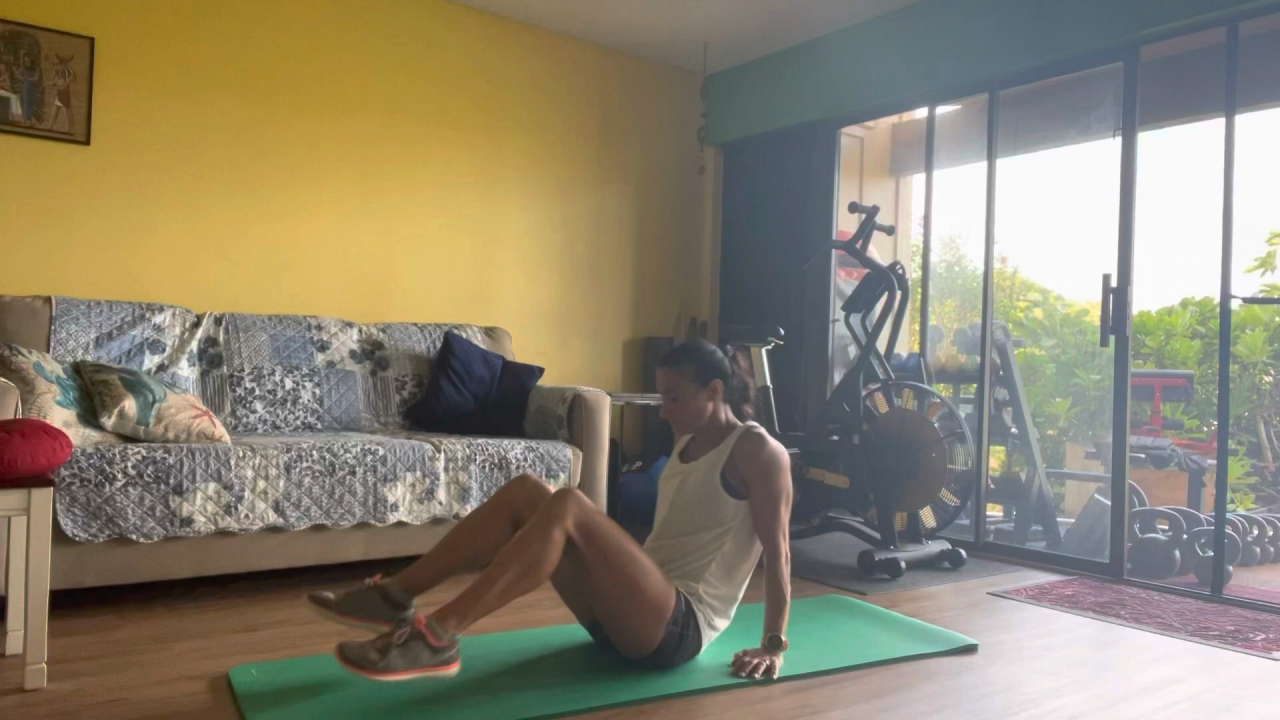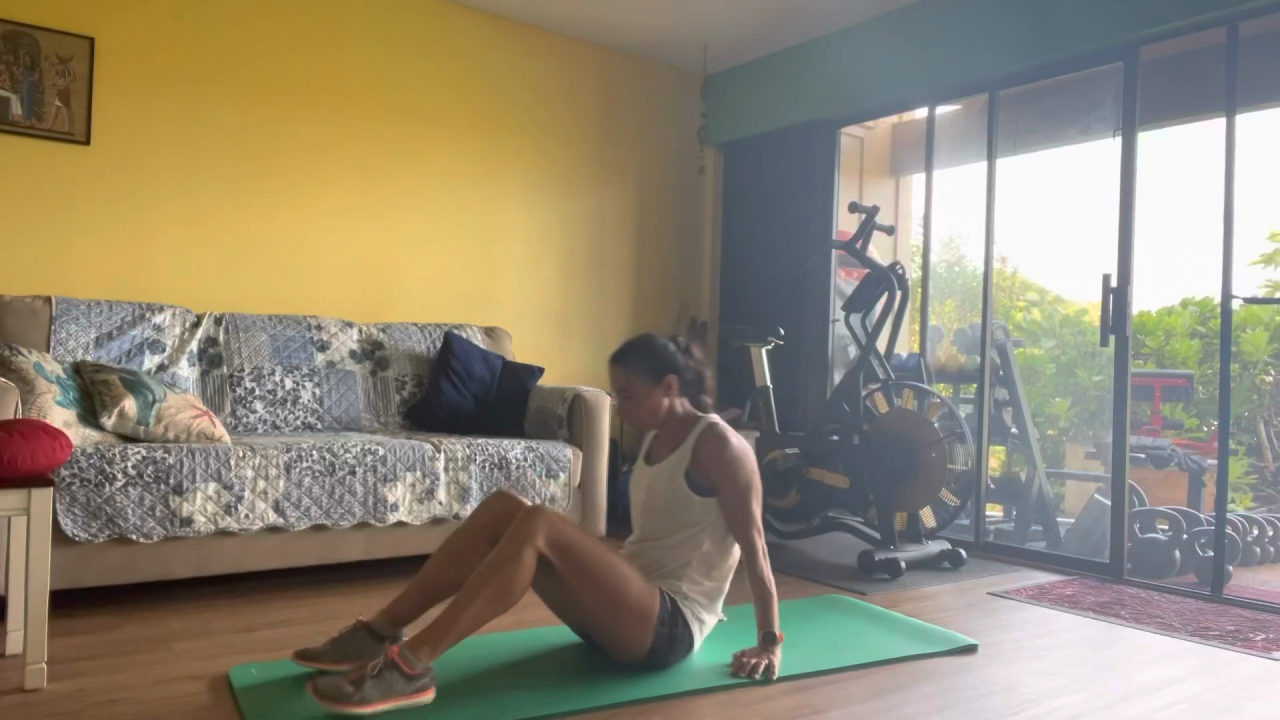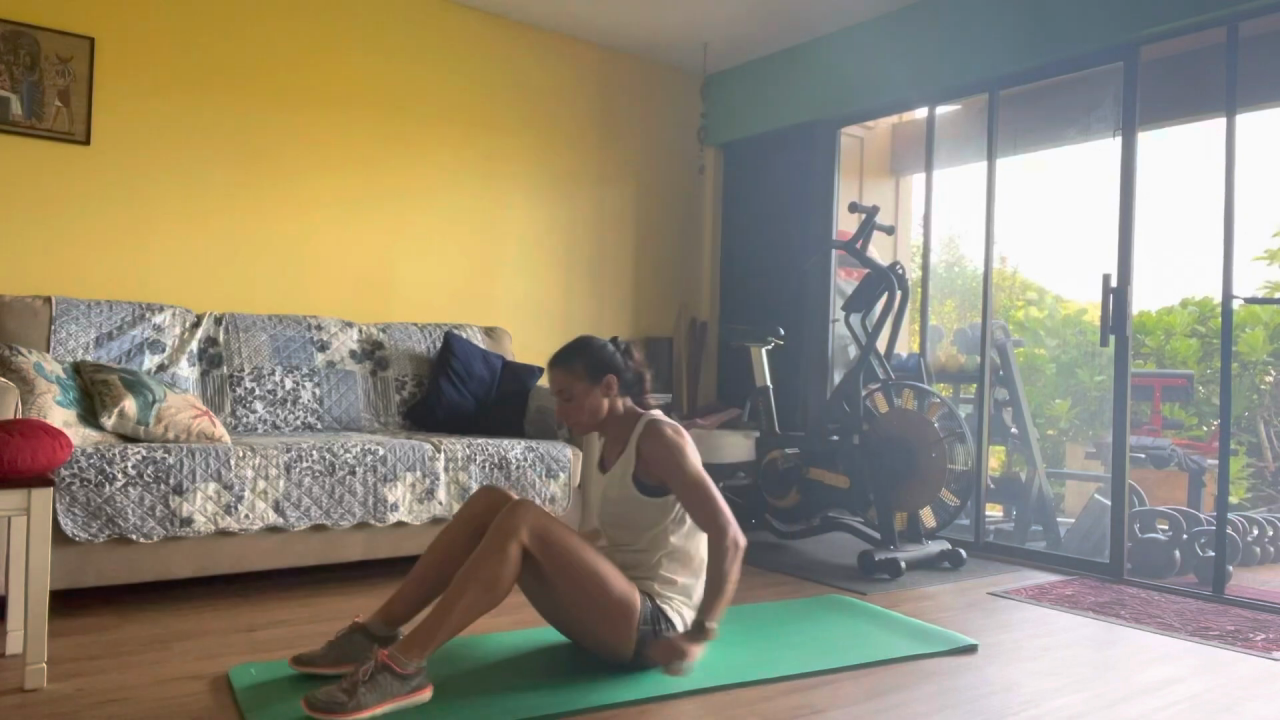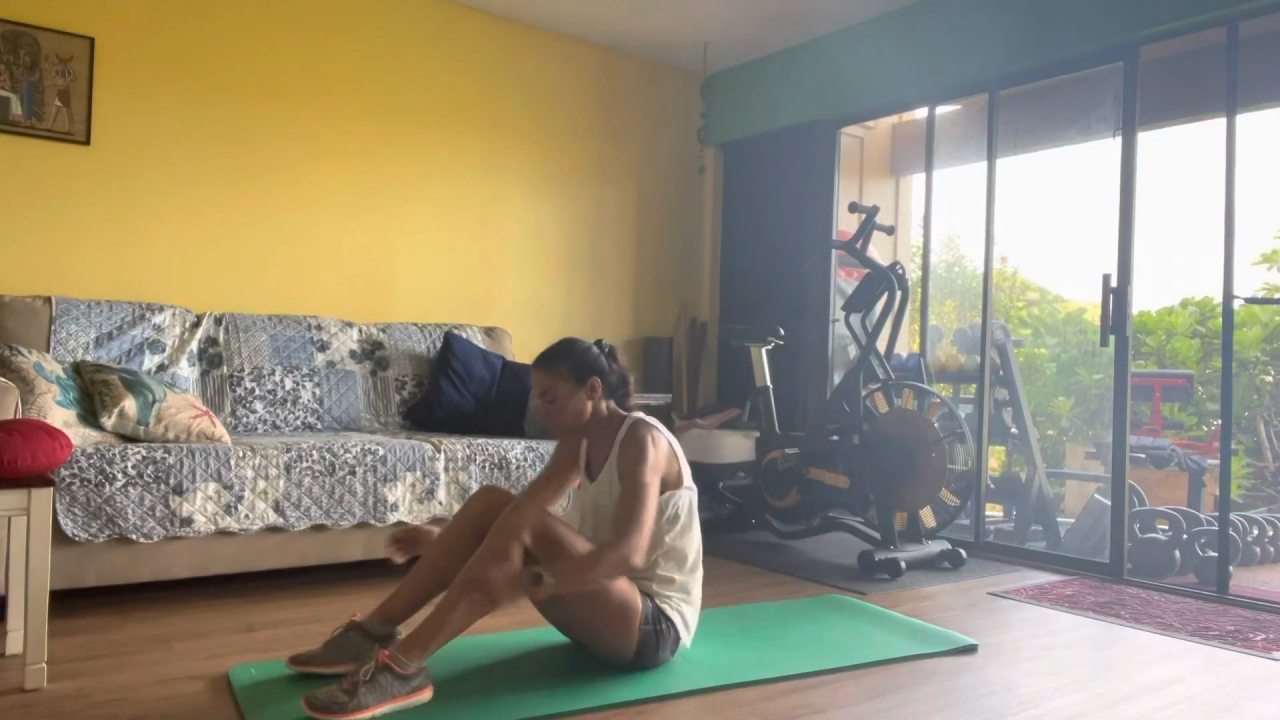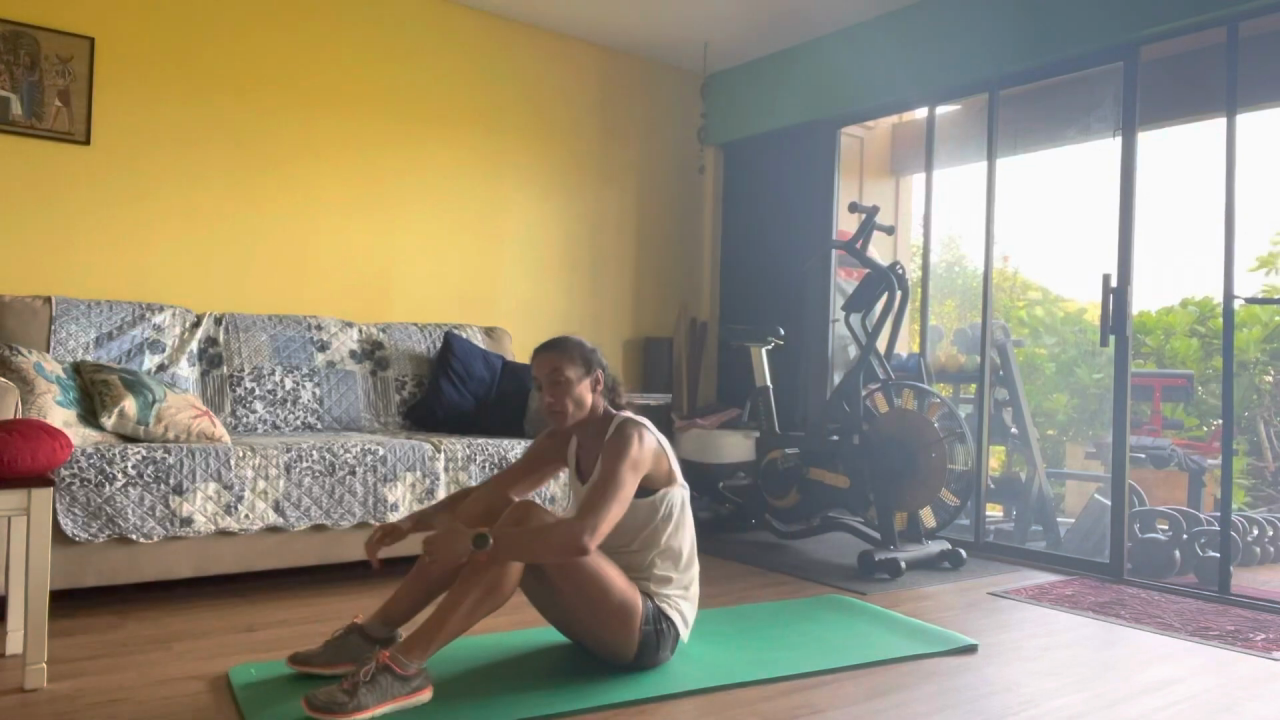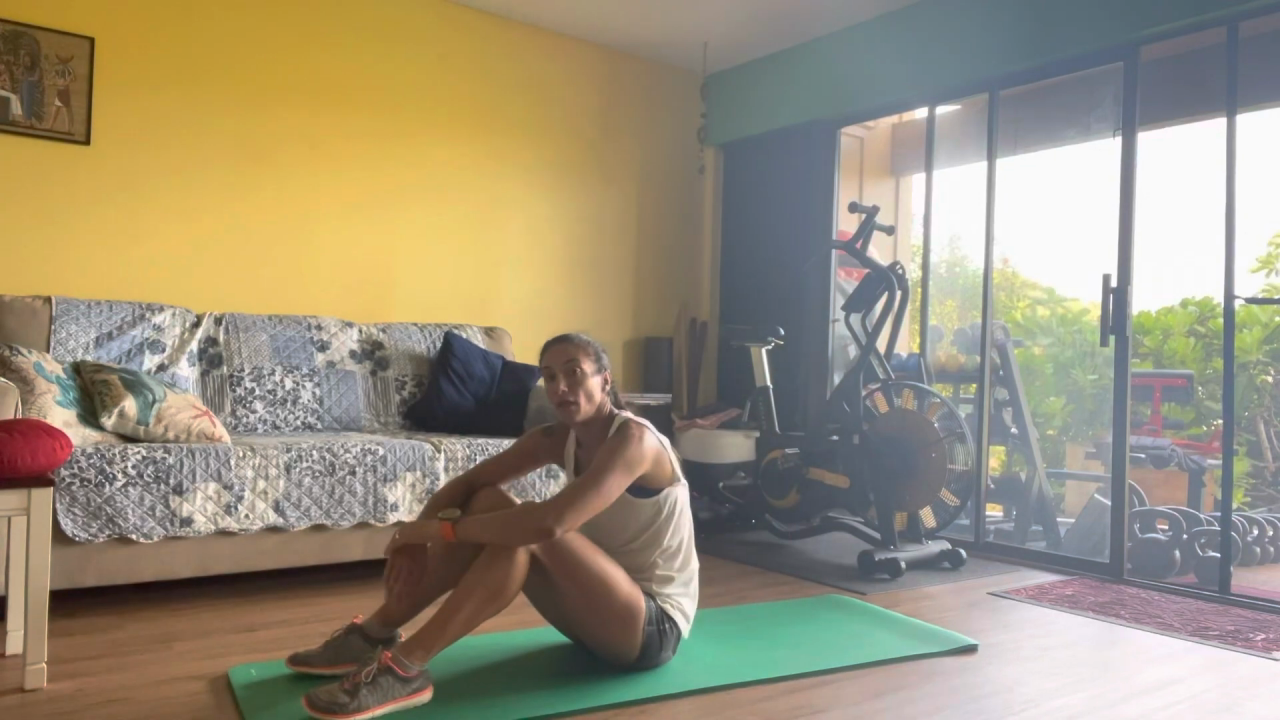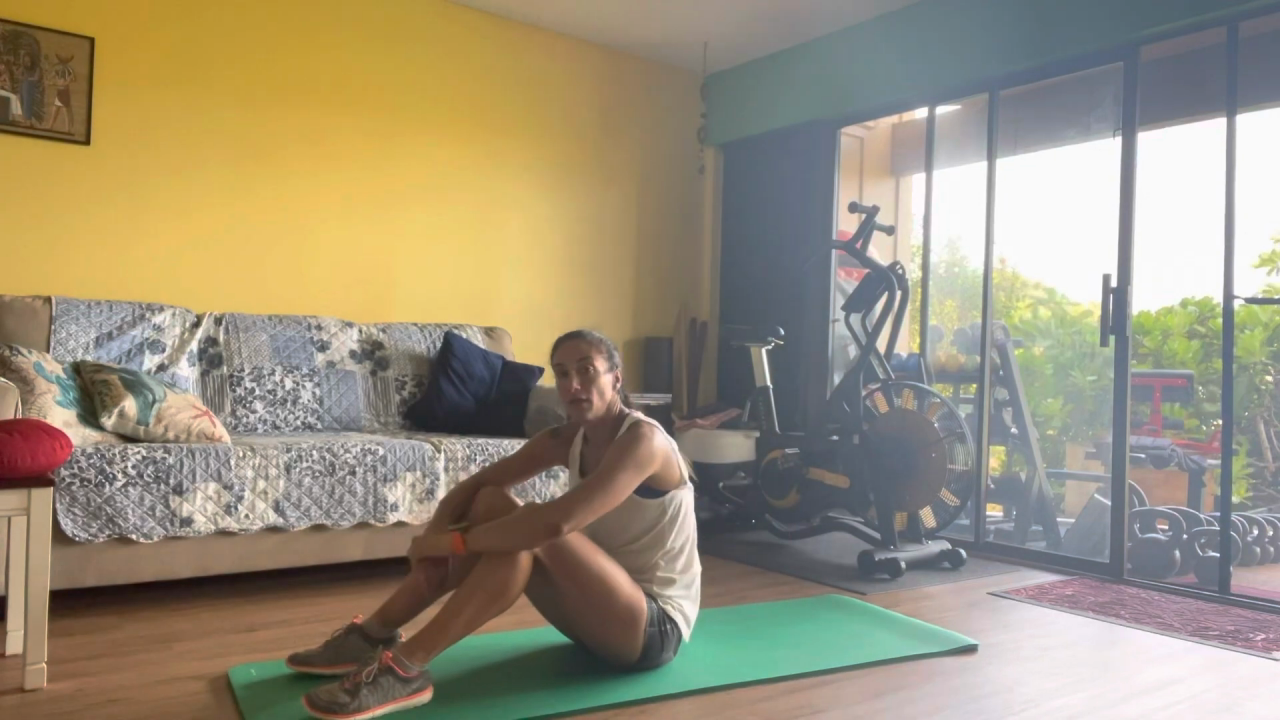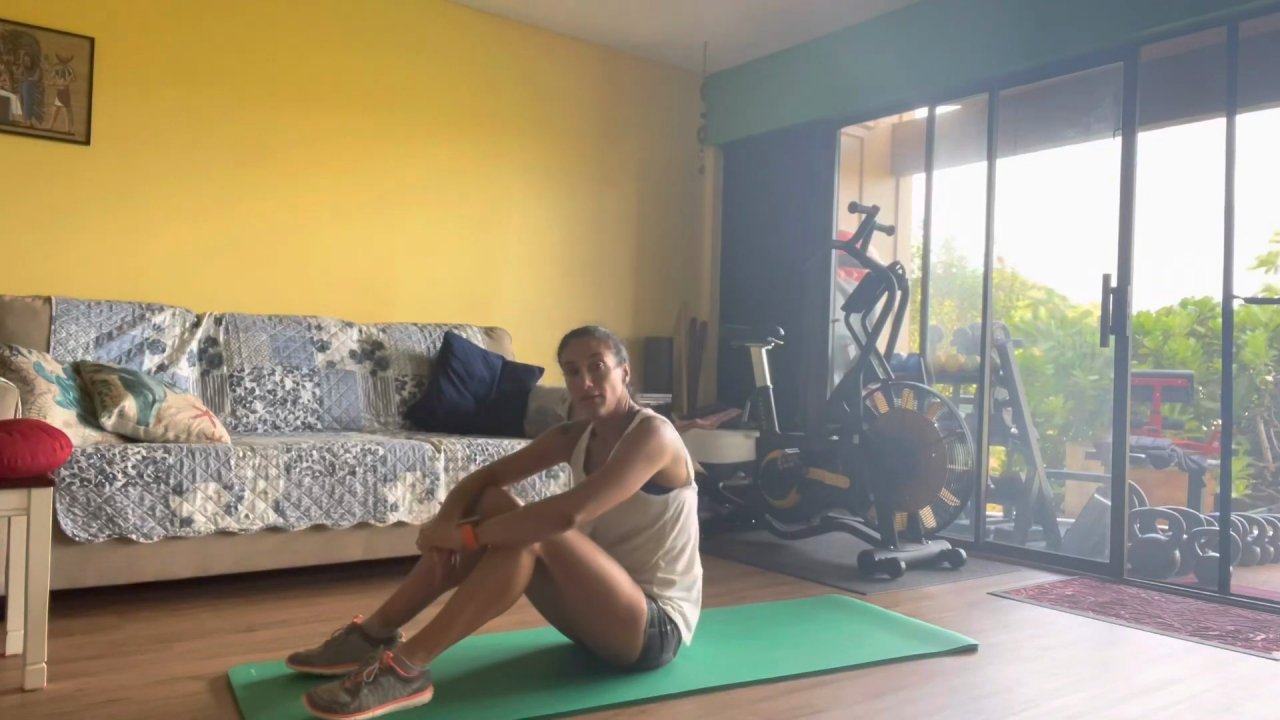
dt=0.2s
person 1, frame 1
left shoulder: (759, 451)
right shoulder: (689, 441)
left elbow: (776, 551)
left wrist: (774, 644)
left hip: (679, 627)
right hip: (636, 608)
left knee: (568, 507)
right knee: (524, 492)
left ankle: (435, 640)
right ankle: (393, 598)
person 1, frame 2
left shoulder: (717, 445)
right shoulder: (655, 439)
left elbow: (753, 546)
left wrist: (768, 641)
left hip: (669, 626)
right hip: (630, 605)
left knee: (539, 525)
right knee: (503, 507)
left ankle: (411, 667)
right ankle: (380, 632)
person 1, frame 3
left shoulder: (660, 440)
right shoulder: (607, 438)
left elbow: (729, 536)
left wrist: (699, 633)
left hip: (650, 622)
right hip: (611, 606)
left knee: (522, 518)
right knee: (491, 502)
left ankle: (403, 667)
right ankle: (376, 634)
person 1, frame 4
left shoulder: (642, 441)
right shoulder: (579, 441)
left elbow: (628, 555)
right elbow: (534, 501)
left wrist: (528, 582)
right wrist: (441, 536)
left hip: (653, 625)
right hip: (604, 613)
left knee: (525, 523)
right knee: (492, 502)
left ankle: (403, 668)
right ankle: (374, 632)
person 1, frame 5
left shoulder: (632, 439)
right shoulder: (563, 440)
left elbow: (582, 539)
right elbow: (485, 490)
left wrist: (475, 543)
right wrist: (408, 524)
left hip: (653, 624)
right hip: (600, 611)
left knee: (527, 520)
right knee: (491, 505)
left ankle: (403, 668)
right ankle: (375, 634)
person 1, frame 6
left shoulder: (633, 439)
right shoulder: (558, 439)
left elbow: (549, 524)
right elbow: (463, 485)
left wrist: (442, 530)
right wrist: (416, 538)
left hip: (654, 624)
right hip: (597, 608)
left knee: (530, 531)
right knee: (489, 505)
left ankle: (405, 668)
right ankle: (374, 635)
person 1, frame 7
left shoulder: (643, 439)
right shoulder: (568, 439)
left elbow: (557, 522)
right elbow: (471, 485)
left wrist: (455, 540)
right wrist: (435, 538)
left hip: (655, 625)
right hip: (599, 609)
left knee: (534, 531)
right knee: (489, 504)
left ankle: (405, 669)
right ankle: (373, 635)
person 1, frame 8
left shoulder: (653, 434)
right shoulder: (575, 436)
left elbow: (567, 515)
right elbow: (481, 478)
left wrist: (465, 533)
right wrist: (445, 526)
left hip: (655, 626)
right hip: (599, 609)
left knee: (534, 533)
right knee: (491, 503)
left ankle: (406, 668)
right ankle: (373, 634)
